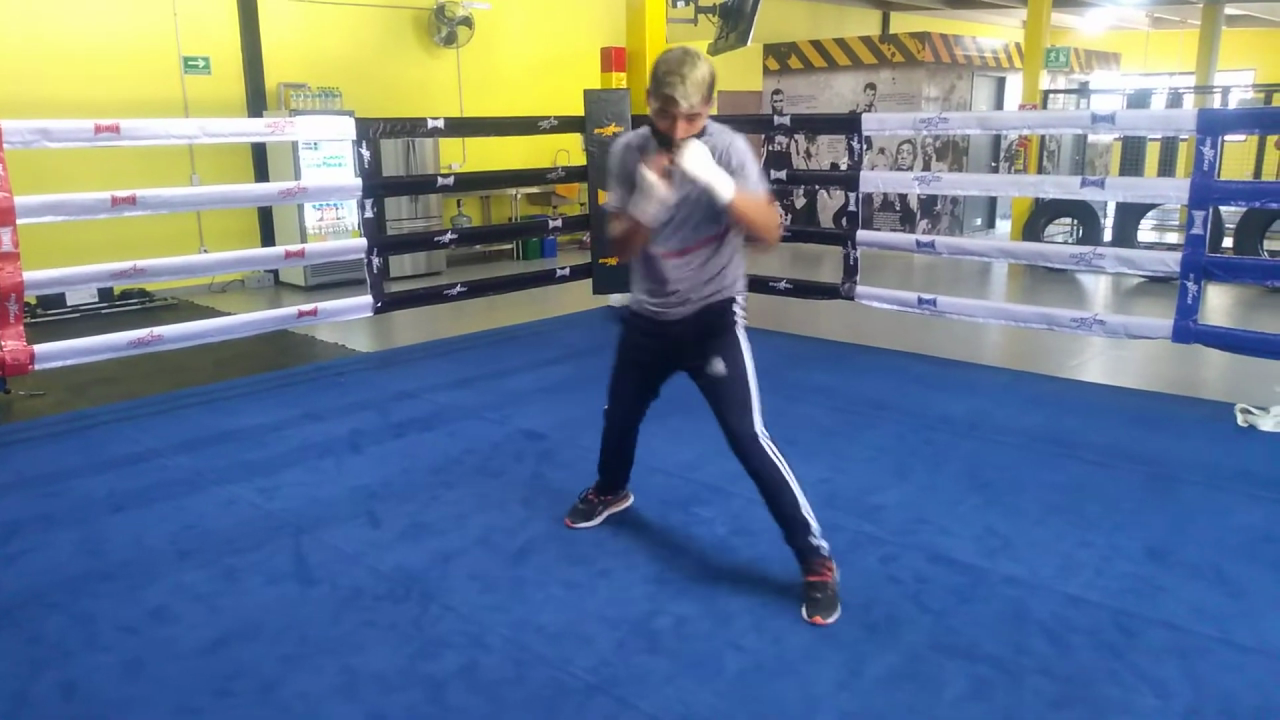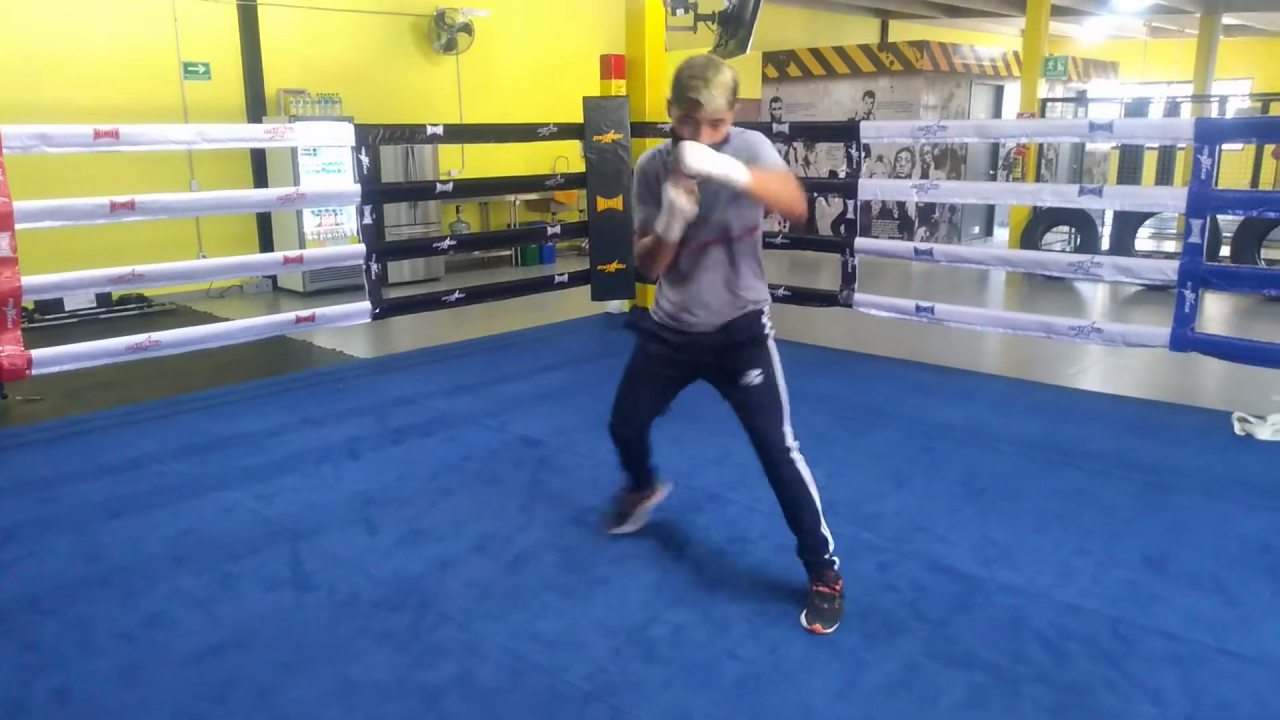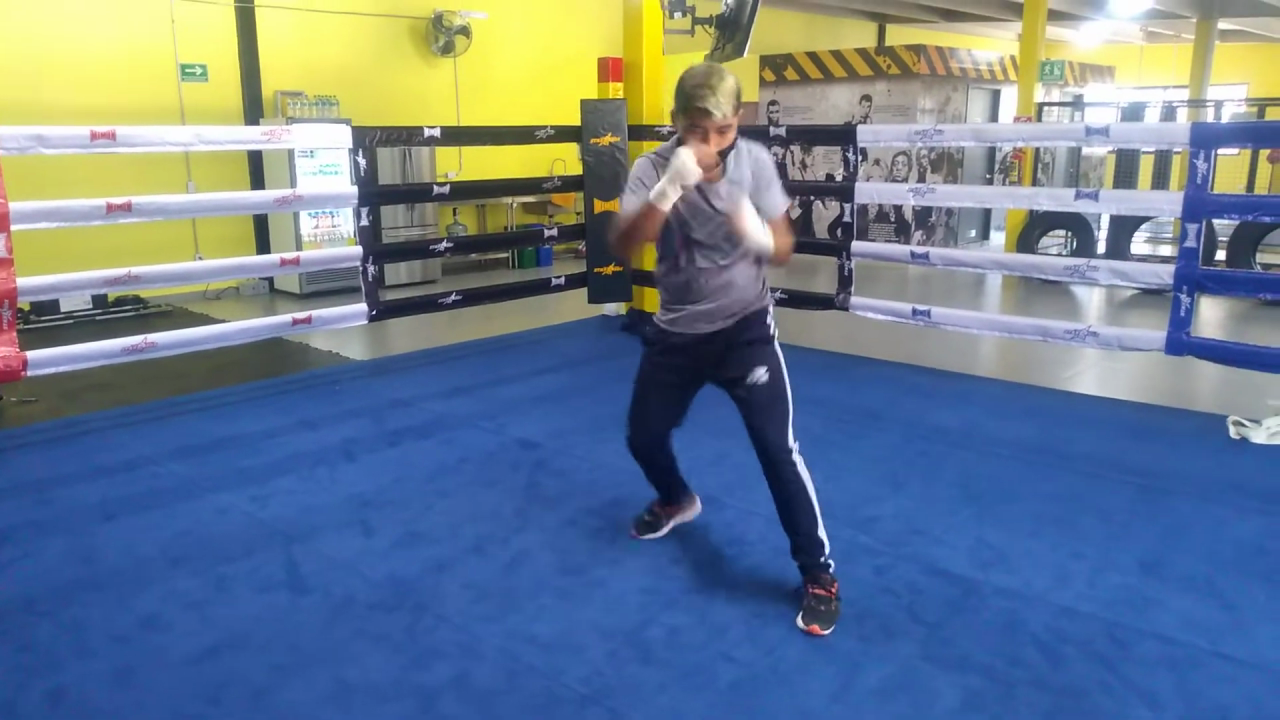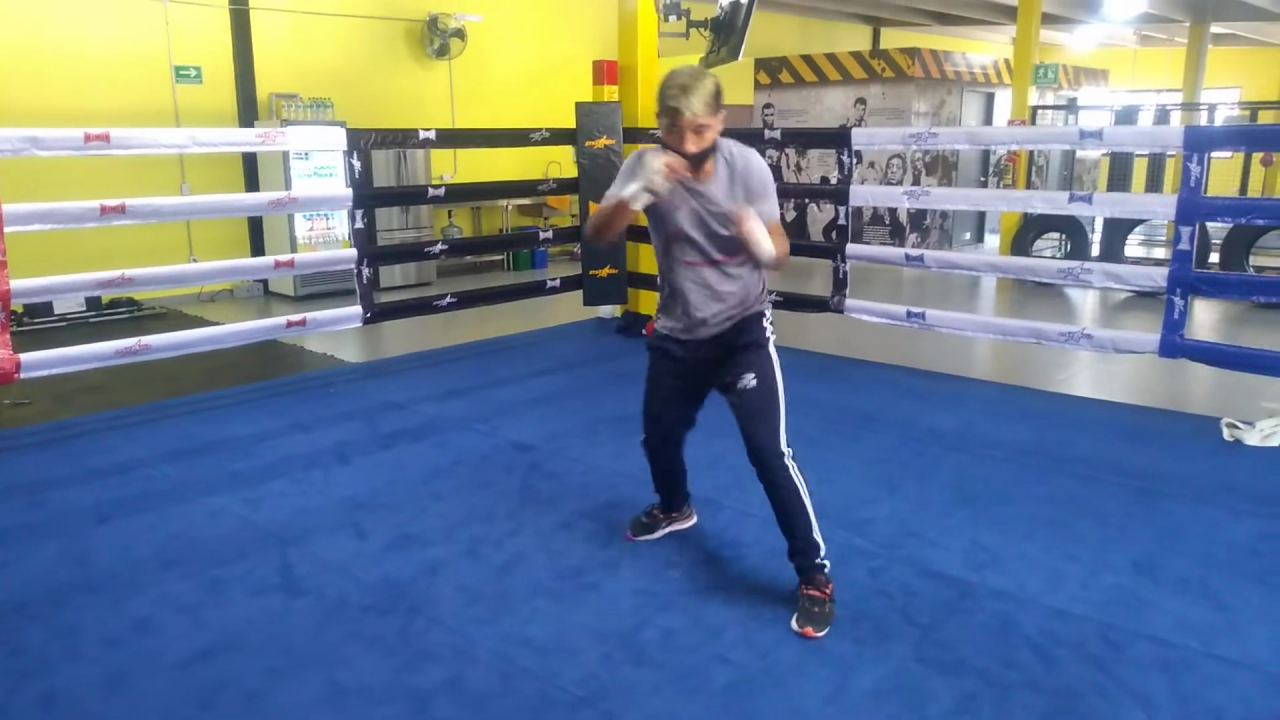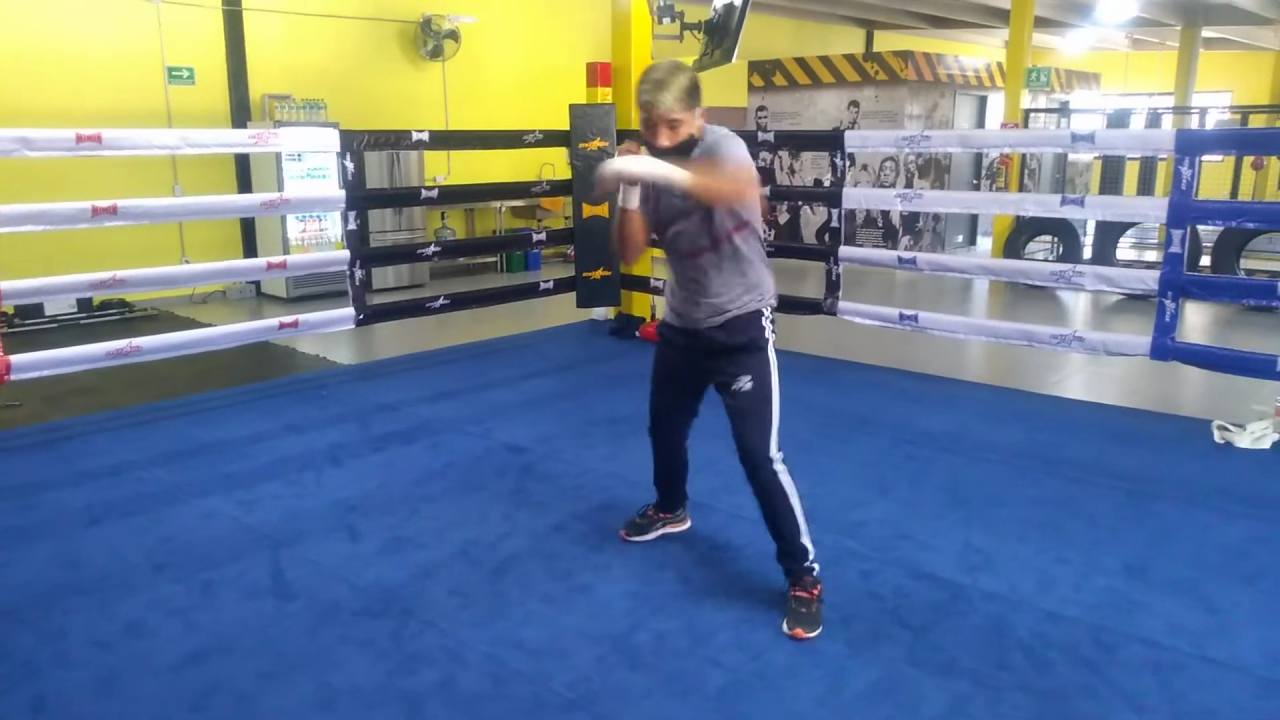
dt=0.1s
person 1, frame 1
left shoulder: (730, 148)
right shoulder: (627, 152)
left elbow: (769, 232)
right elbow: (619, 248)
left wrist: (713, 181)
right wrist: (649, 205)
left hip: (713, 315)
right hip: (649, 314)
left knee: (746, 435)
right knee: (620, 414)
left ankle: (816, 562)
right ankle: (611, 489)
person 1, frame 2
left shoulder: (751, 146)
right shoulder: (655, 165)
left elbow: (794, 206)
right elbow: (649, 265)
left wrist: (723, 167)
right wrist: (675, 216)
left hip: (741, 326)
right hip: (671, 327)
left knee: (776, 447)
right knee: (625, 423)
left ankle: (824, 572)
right ankle: (642, 486)
person 1, frame 3
left shoulder: (754, 162)
right shoulder: (652, 167)
left elbow: (783, 247)
right elbow: (622, 246)
left wrist: (761, 239)
right wrist: (669, 189)
left hip: (744, 326)
right hip: (676, 333)
left knee: (777, 449)
right knee: (643, 435)
left ankle: (820, 575)
right ankle: (676, 499)
person 1, frame 4
left shoulder: (746, 164)
right shoulder: (647, 165)
left elbow: (777, 250)
right elbow: (597, 233)
left wrist: (763, 244)
right wrist: (635, 189)
left hip: (742, 327)
right hip: (676, 334)
left knee: (770, 452)
right knee: (659, 438)
left ankle: (814, 577)
right ankle: (675, 506)
person 1, frame 5
left shoulder: (722, 143)
right shoulder: (644, 164)
left elbow: (741, 190)
right elbow: (629, 254)
left wrist: (666, 173)
right wrist: (631, 190)
left hip: (743, 323)
right hip: (684, 325)
left knee: (759, 453)
right knee: (665, 429)
left ankle: (804, 577)
right ankle: (671, 508)
